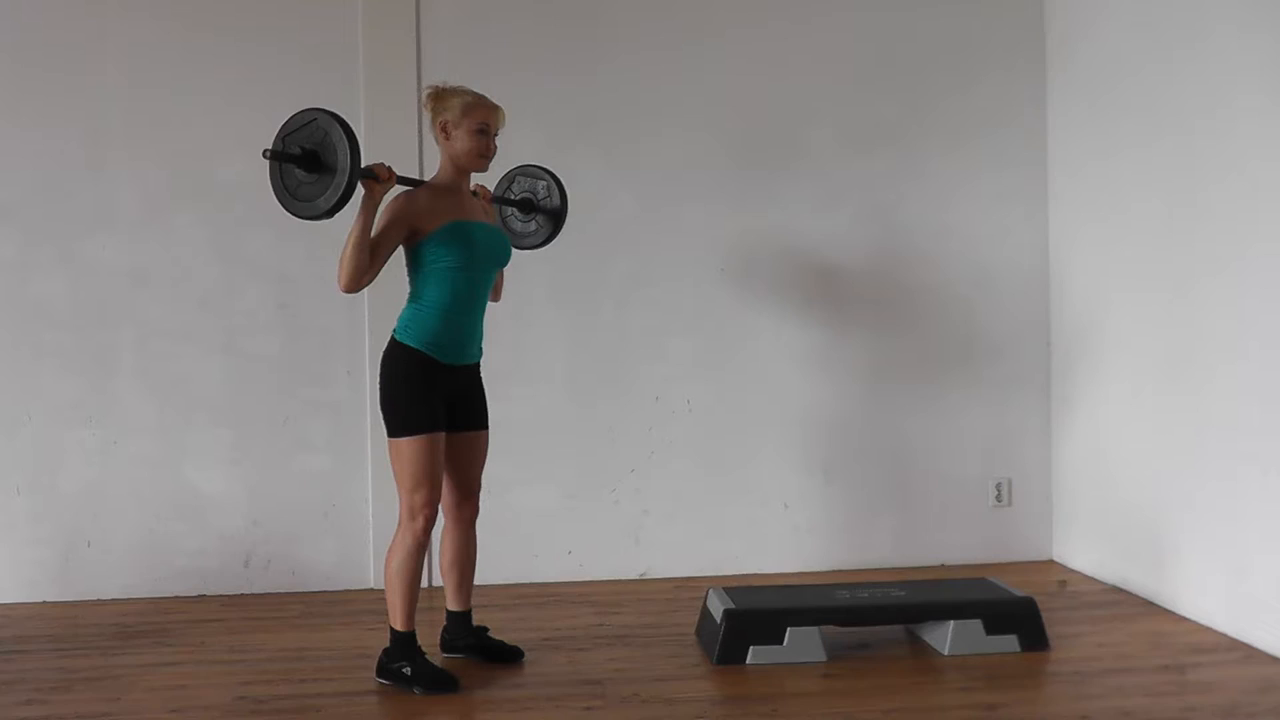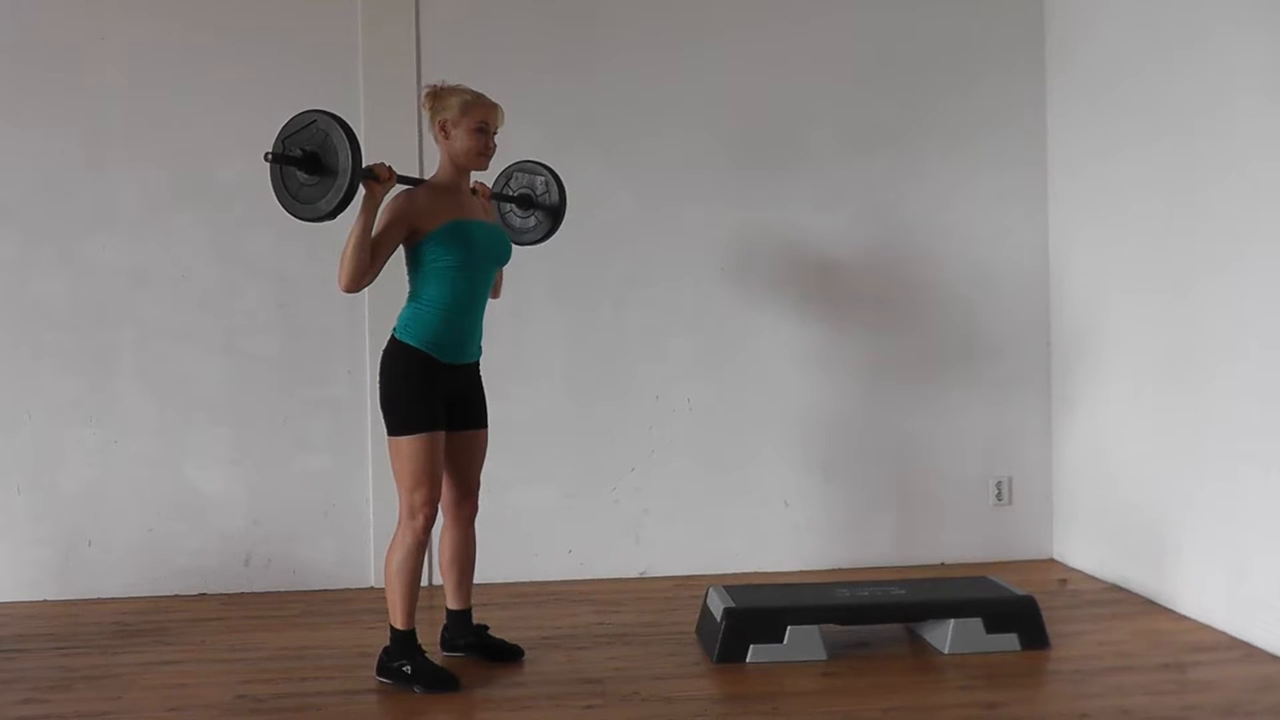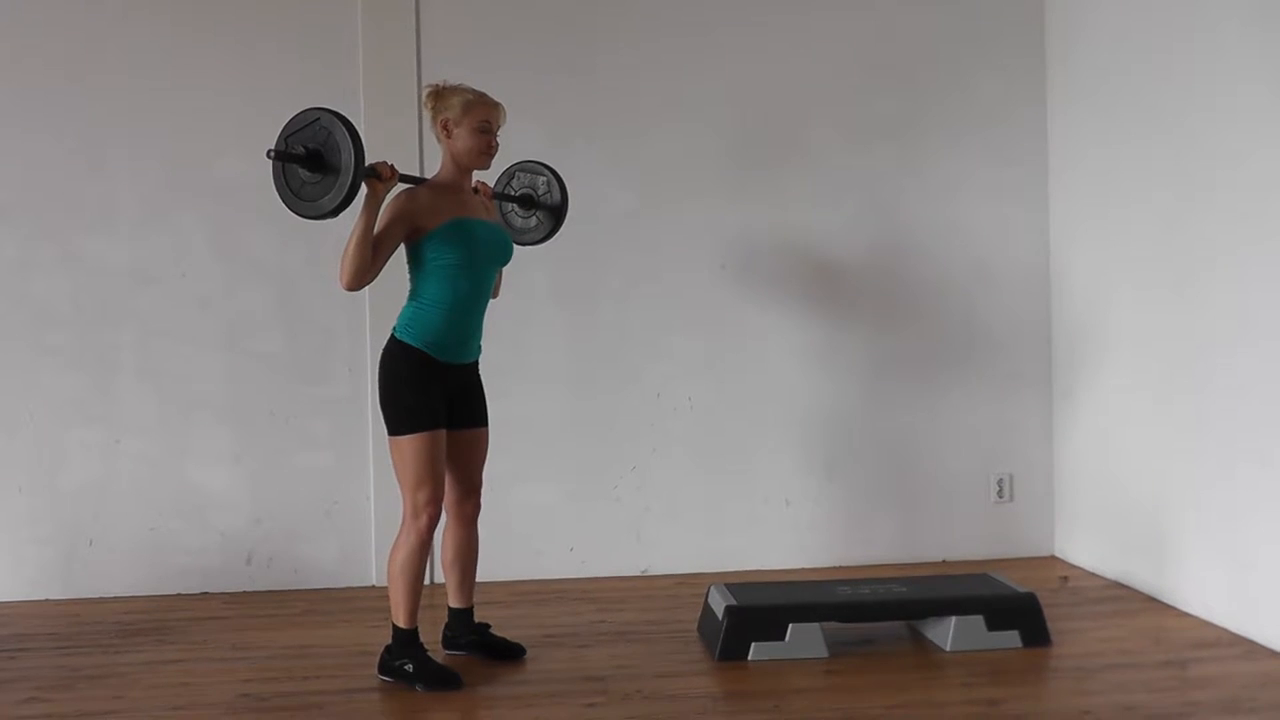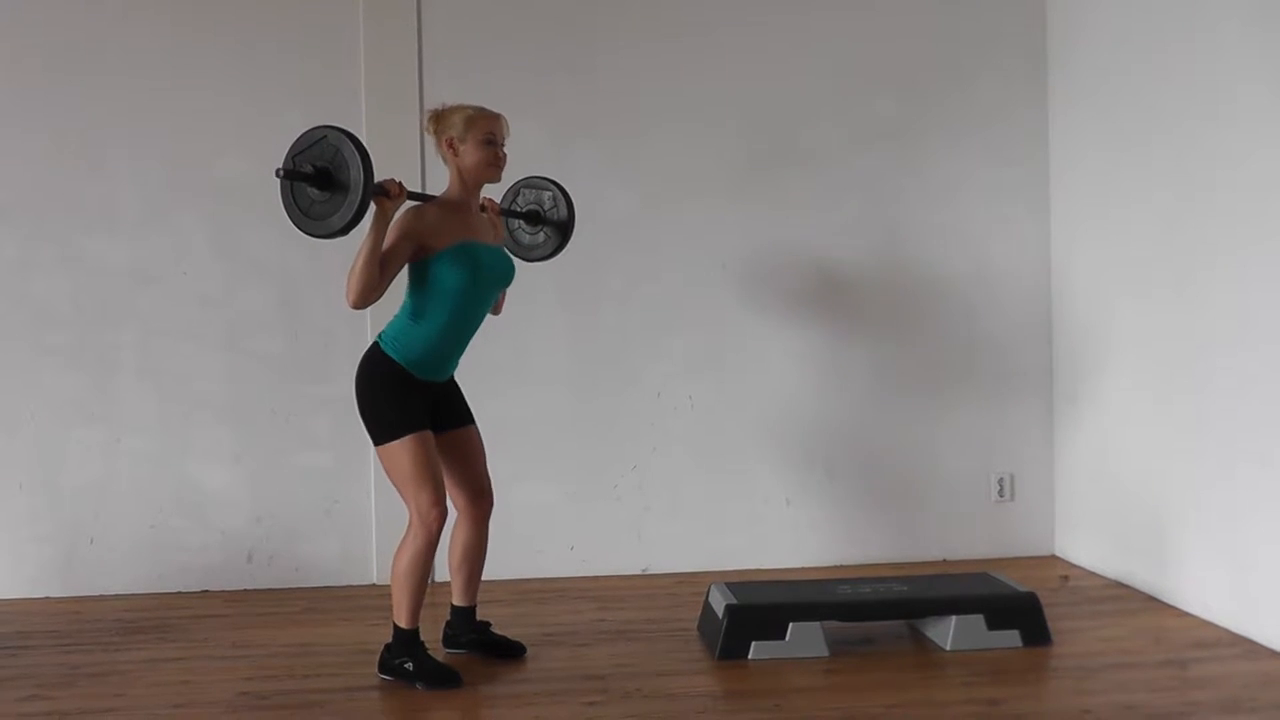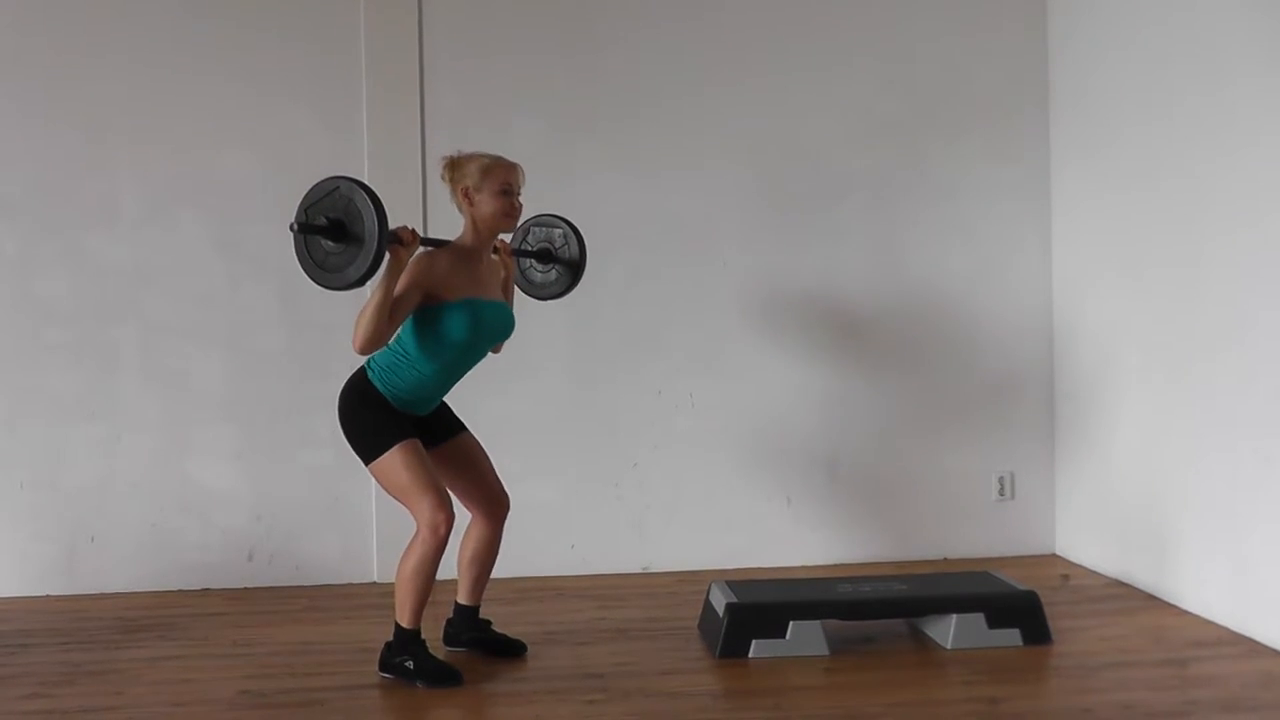
dt=0.4s
person 1, frame 1
left shoulder: (480, 206)
right shoulder: (413, 204)
right elbow: (351, 280)
right wrist: (370, 200)
left hip: (463, 370)
right hip: (415, 368)
left knee: (464, 505)
right knee: (420, 514)
left ankle: (460, 628)
right ankle: (398, 653)
person 1, frame 2
left shoulder: (479, 205)
right shoulder: (413, 204)
right elbow: (352, 281)
right wrist: (371, 201)
left hip: (463, 369)
right hip: (415, 367)
left knee: (463, 505)
right knee: (420, 513)
left ankle: (460, 627)
right ankle: (398, 652)
person 1, frame 3
left shoulder: (481, 205)
right shoulder: (414, 202)
right elbow: (353, 277)
right wrist: (373, 198)
left hip: (462, 369)
right hip: (413, 366)
left knee: (465, 504)
right knee: (424, 512)
left ankle: (462, 626)
right ankle: (401, 650)
person 1, frame 4
left shoulder: (482, 222)
right shoulder: (423, 220)
left elbow: (493, 305)
right elbow: (359, 296)
right wrist: (382, 216)
left hip: (436, 381)
right hip: (390, 380)
left knee: (477, 501)
right knee: (429, 513)
left ankle: (463, 625)
right ankle: (401, 651)
person 1, frame 5
left shoulder: (488, 266)
right shoulder: (433, 265)
left elbow: (493, 342)
right elbow: (365, 341)
right wrist: (395, 264)
left hip: (423, 407)
right hip: (372, 405)
left knee: (493, 505)
right knee: (436, 517)
left ankle: (465, 623)
right ankle: (401, 649)
